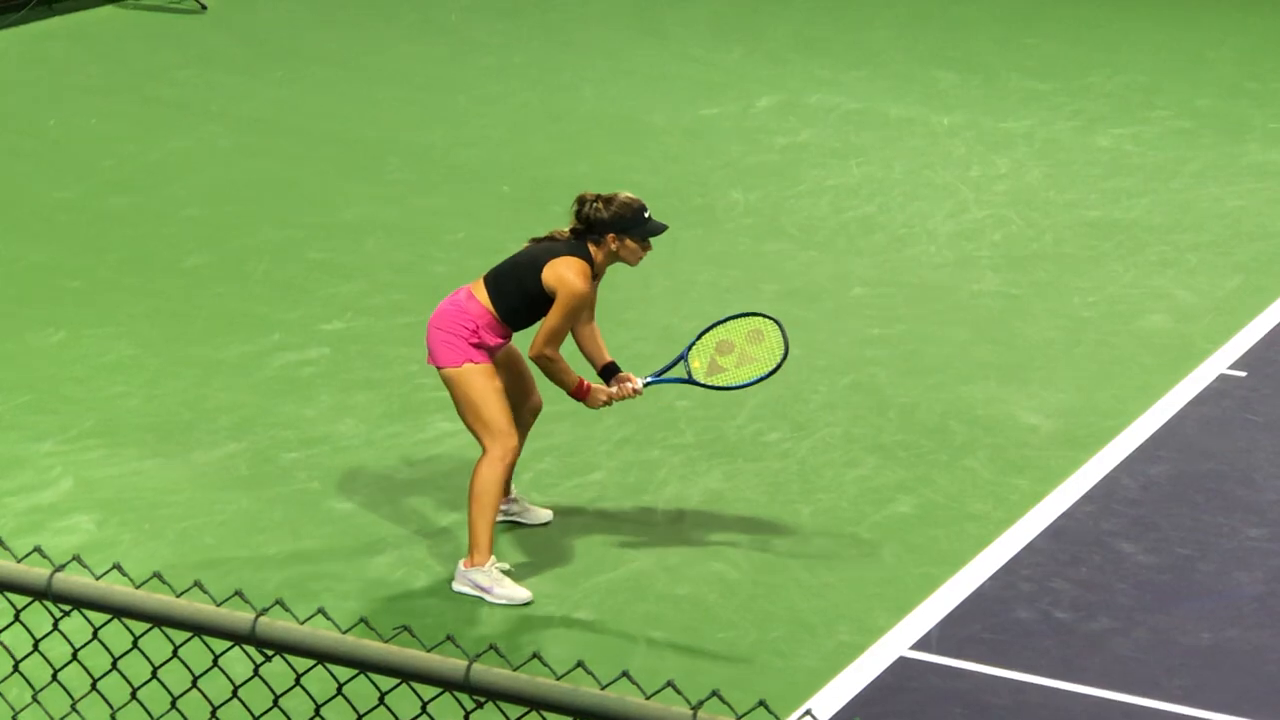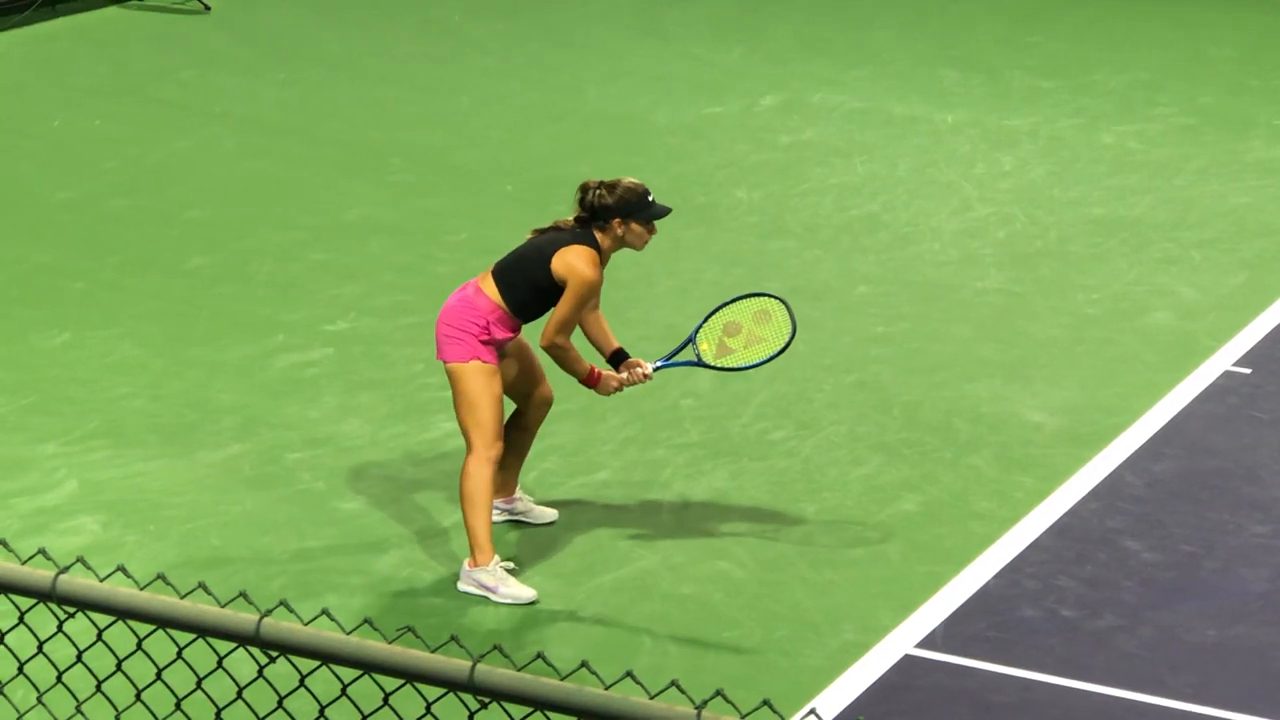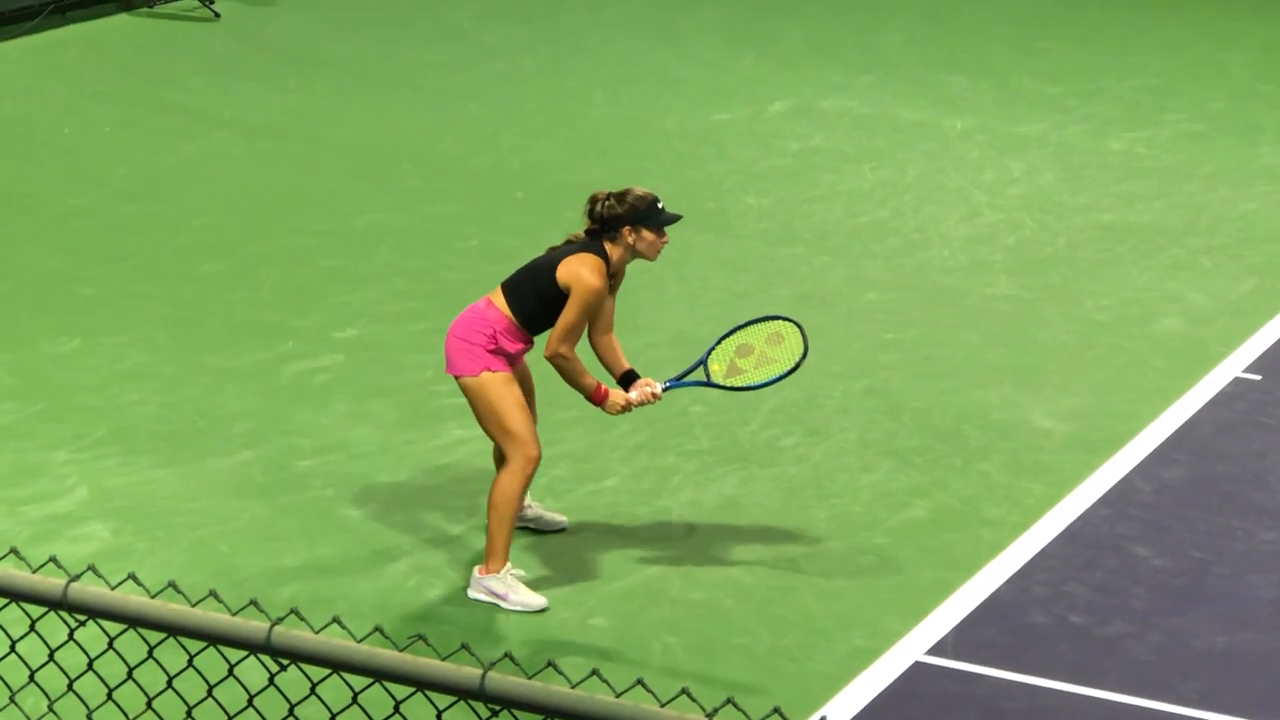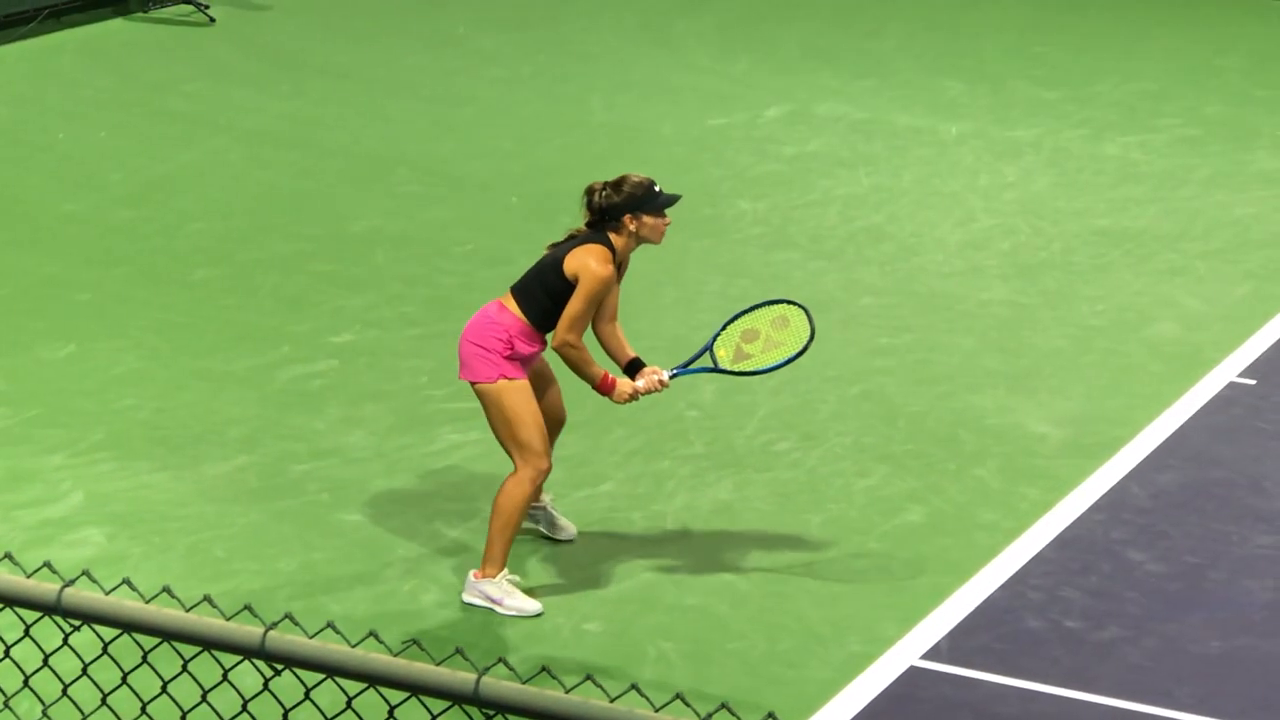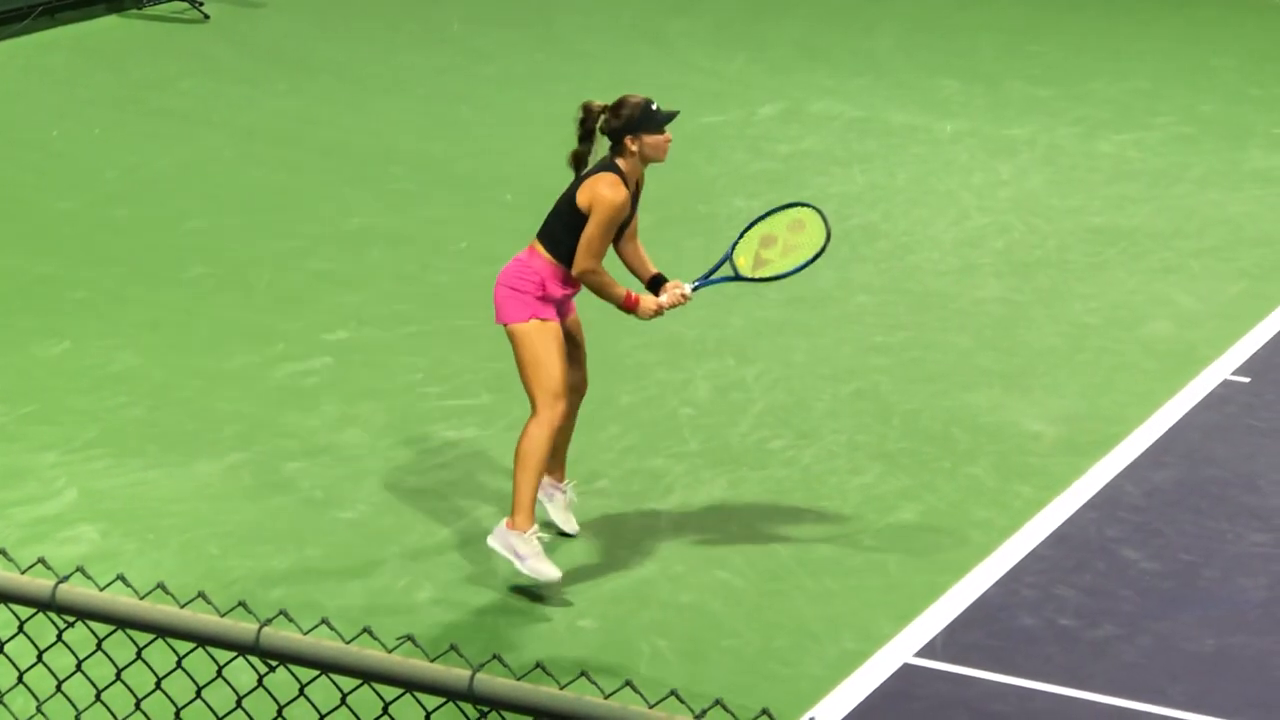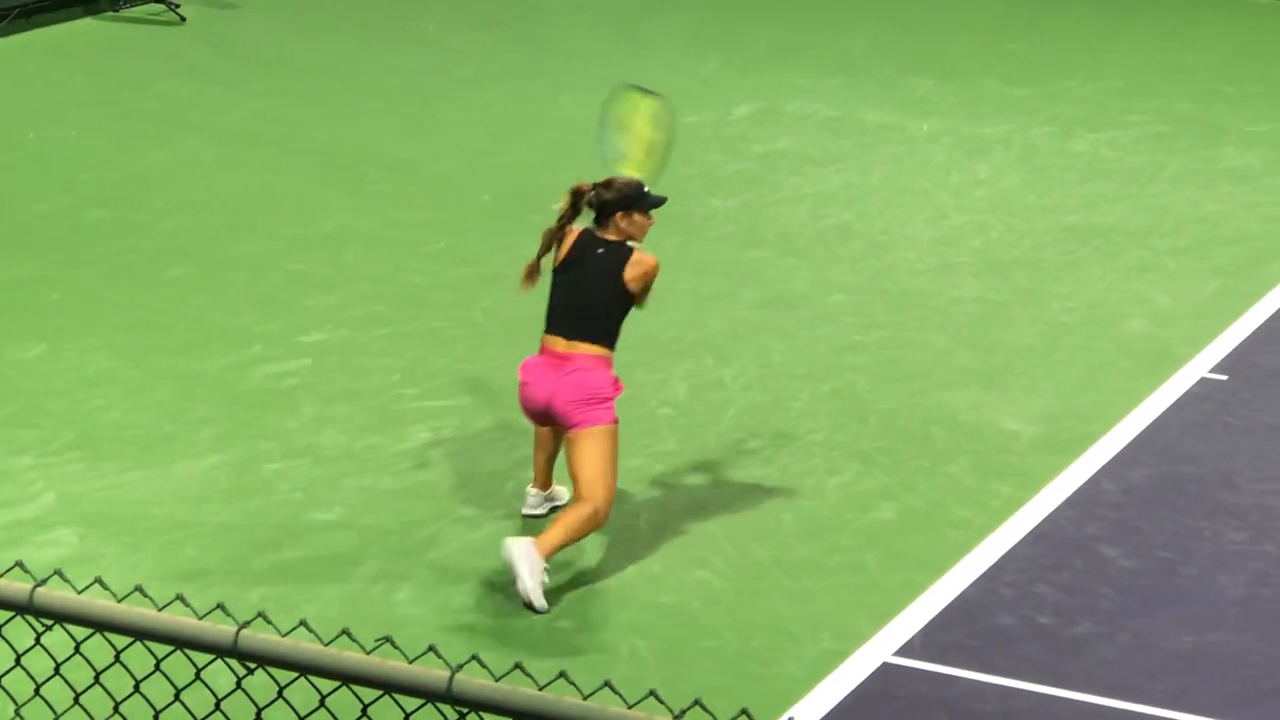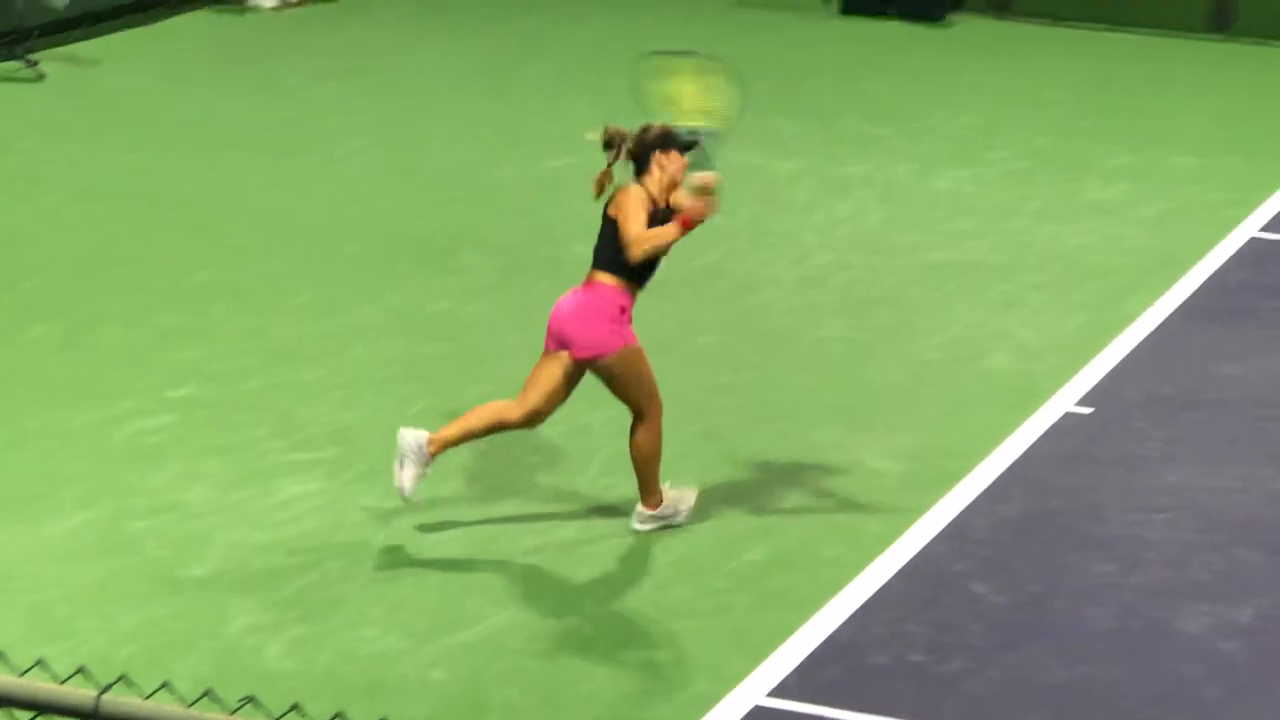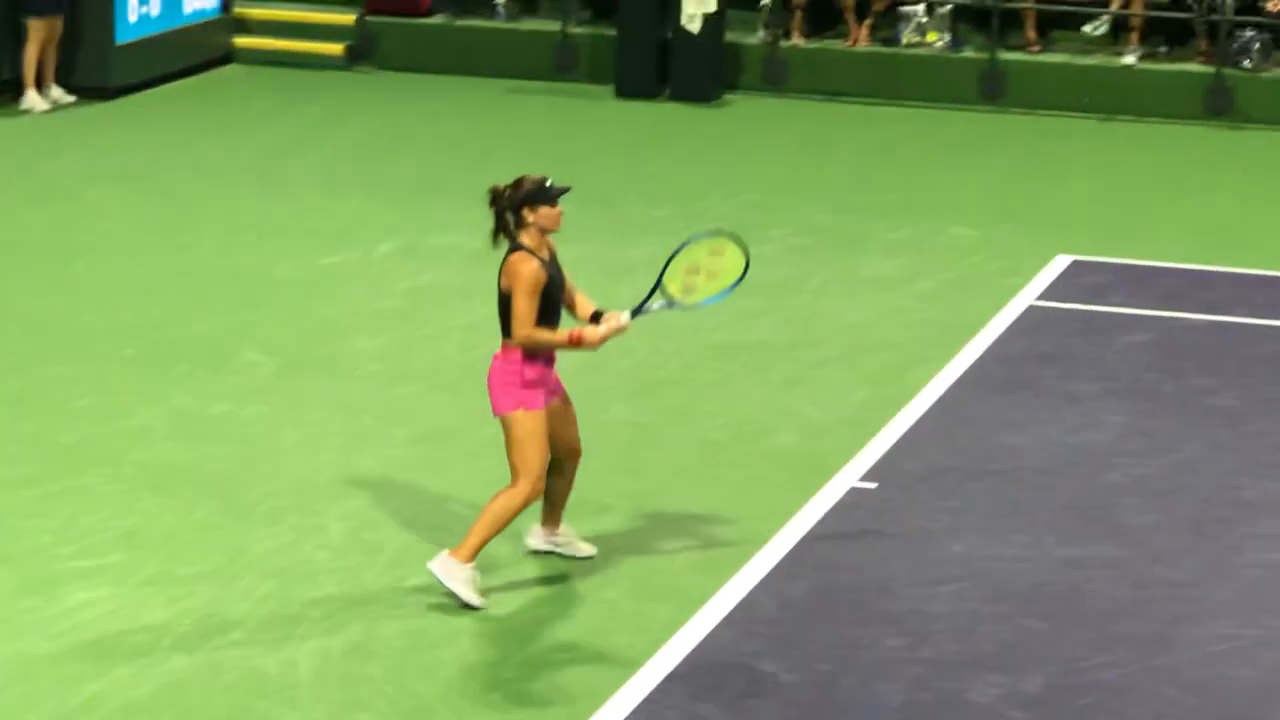
dt=0.5s
person 1, frame 1
left shoulder: (587, 255)
right shoulder: (575, 278)
left elbow: (583, 324)
right elbow: (543, 351)
left wrist: (611, 374)
right wrist: (584, 391)
left hip: (481, 329)
right hip: (461, 334)
left knee: (527, 406)
right knee: (502, 445)
left ankle: (500, 499)
right ankle: (475, 568)
person 1, frame 2
left shoulder: (590, 241)
right shoulder: (585, 266)
left elbow: (587, 311)
right elbow: (554, 340)
left wrist: (619, 359)
right wrist: (594, 378)
left hip: (492, 324)
right hip: (470, 329)
left knee: (538, 400)
right knee: (487, 446)
left ankle: (503, 497)
right ankle: (480, 567)
person 1, frame 3
left shoulder: (609, 264)
right shoulder: (590, 274)
left elbow: (601, 335)
right elbow: (558, 351)
left wrist: (630, 380)
right wrist: (600, 395)
left hip: (498, 342)
right hip: (479, 344)
left knee: (516, 428)
right knee: (525, 453)
left ankle: (509, 507)
right ankle: (491, 575)
person 1, frame 4
left shoulder: (613, 252)
right shoulder: (599, 265)
left elbow: (605, 324)
right elbow: (566, 341)
left wrist: (636, 370)
right wrist: (608, 385)
left hip: (514, 344)
right hip: (494, 348)
left knee: (553, 419)
right knee: (534, 463)
left ankle: (531, 505)
right ankle: (486, 579)
person 1, frame 5
left shoulder: (631, 176)
right shoulder: (611, 192)
left elbow: (626, 241)
right elbow: (587, 269)
left wrist: (659, 284)
right wrist: (633, 303)
left hip: (553, 290)
right hip: (528, 290)
left knee: (574, 389)
right knee: (552, 408)
left ankle: (550, 482)
right ankle: (517, 530)
person 1, frame 6
left shoulder: (571, 238)
right shoulder: (644, 263)
left elbow: (532, 278)
left hip: (536, 377)
right hip: (587, 384)
right knee: (595, 506)
left ankle: (540, 492)
right ankle: (534, 552)
person 1, frame 7
left shoulder: (669, 196)
right shoulder: (632, 192)
left elbow: (699, 213)
right elbow: (638, 250)
left wrist: (705, 193)
right wrist: (686, 219)
left hip: (574, 312)
right hip: (599, 317)
left knee: (525, 411)
right knee: (648, 411)
left ankle: (425, 444)
right ankle: (652, 505)
person 1, frame 8
left shoulder: (546, 248)
right shoulder: (525, 266)
left elbow: (572, 299)
right elbow: (525, 335)
left wrist: (601, 320)
right wrist: (579, 339)
left hip: (539, 374)
right hip: (519, 376)
left knee: (568, 453)
right knee: (528, 484)
left ankle: (550, 531)
right ankle: (457, 561)
